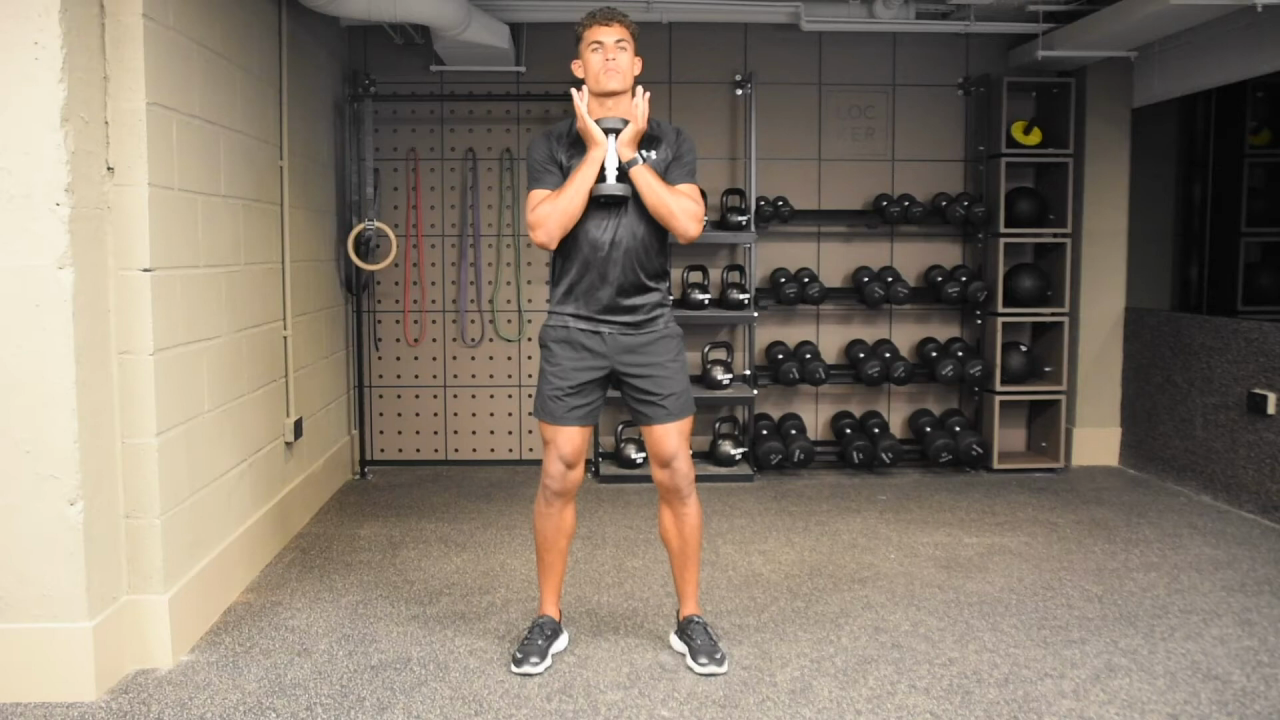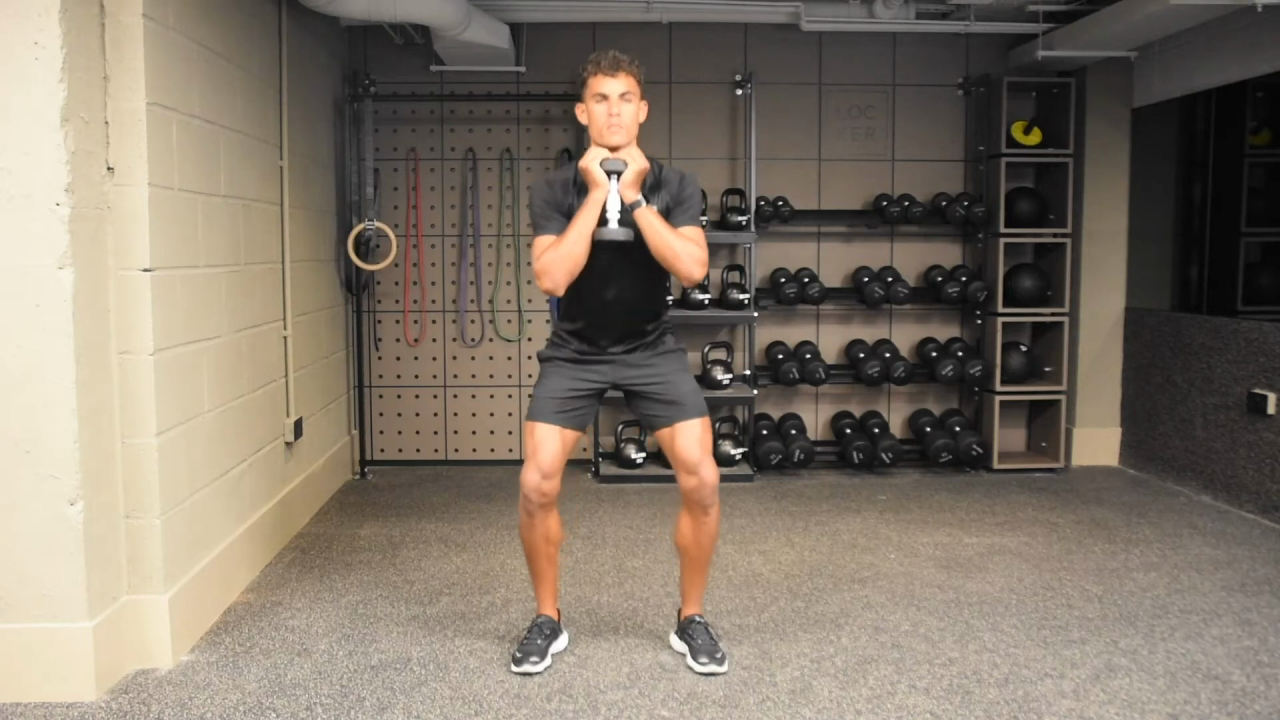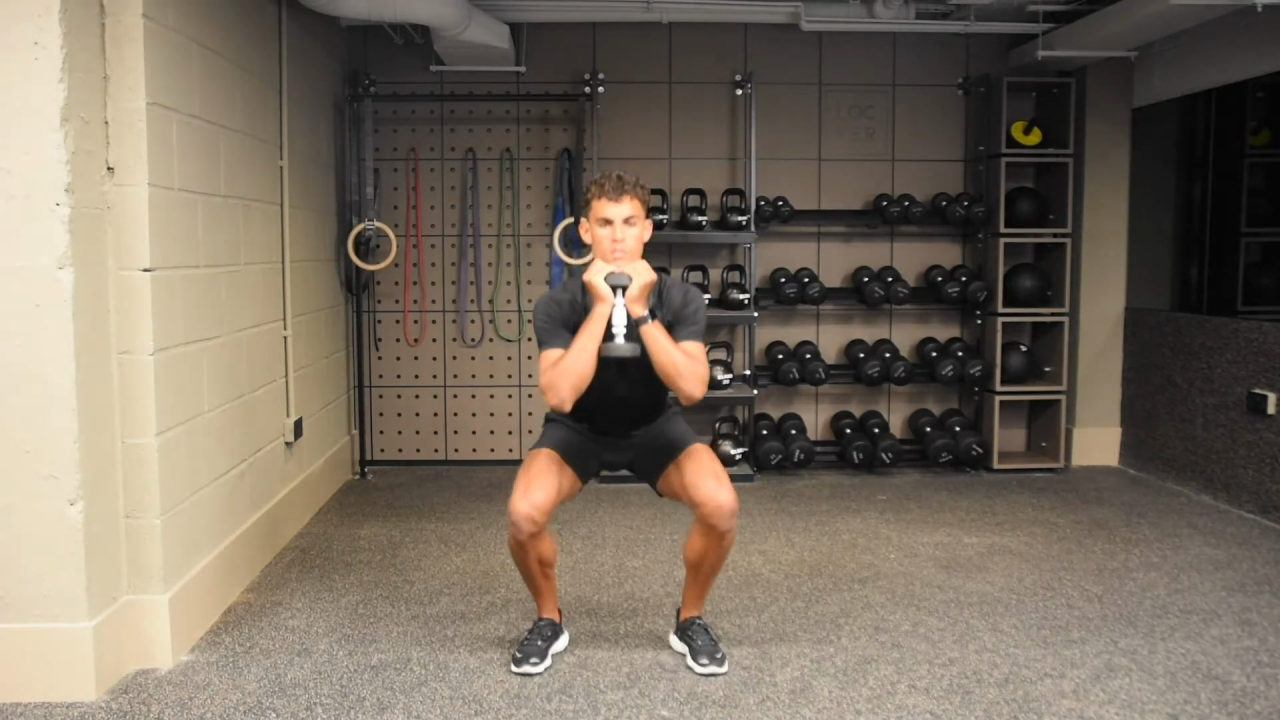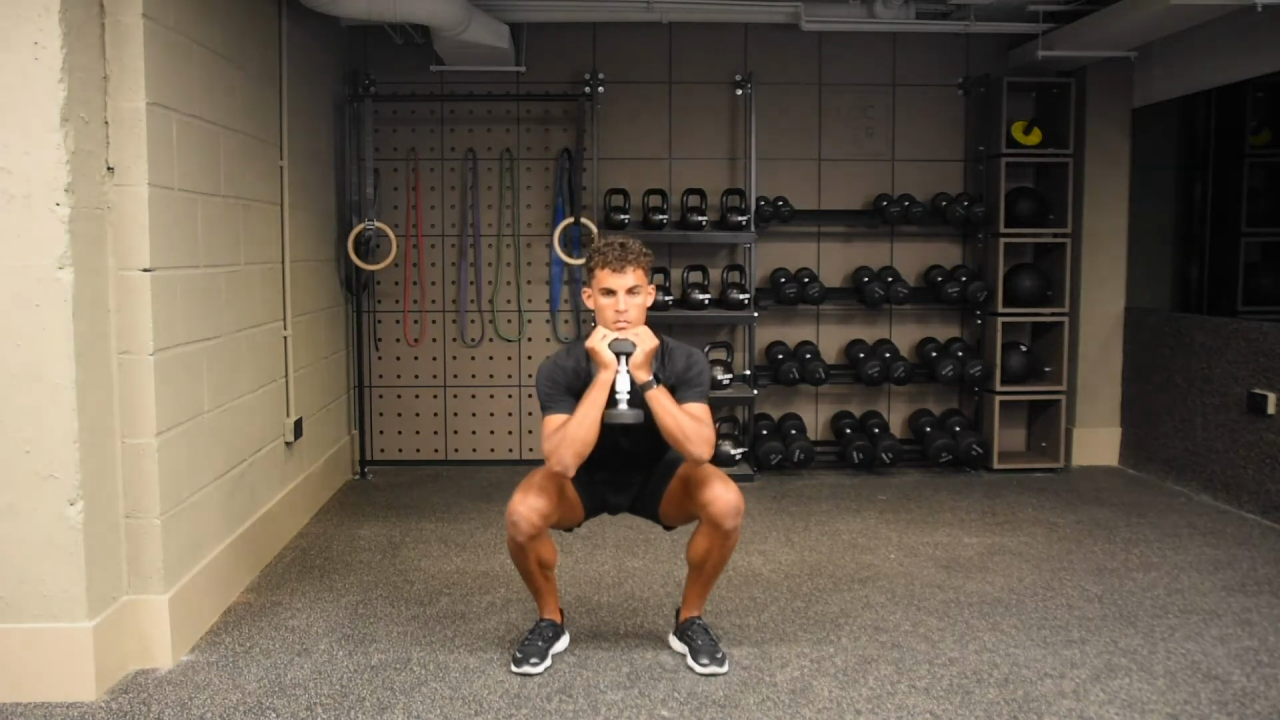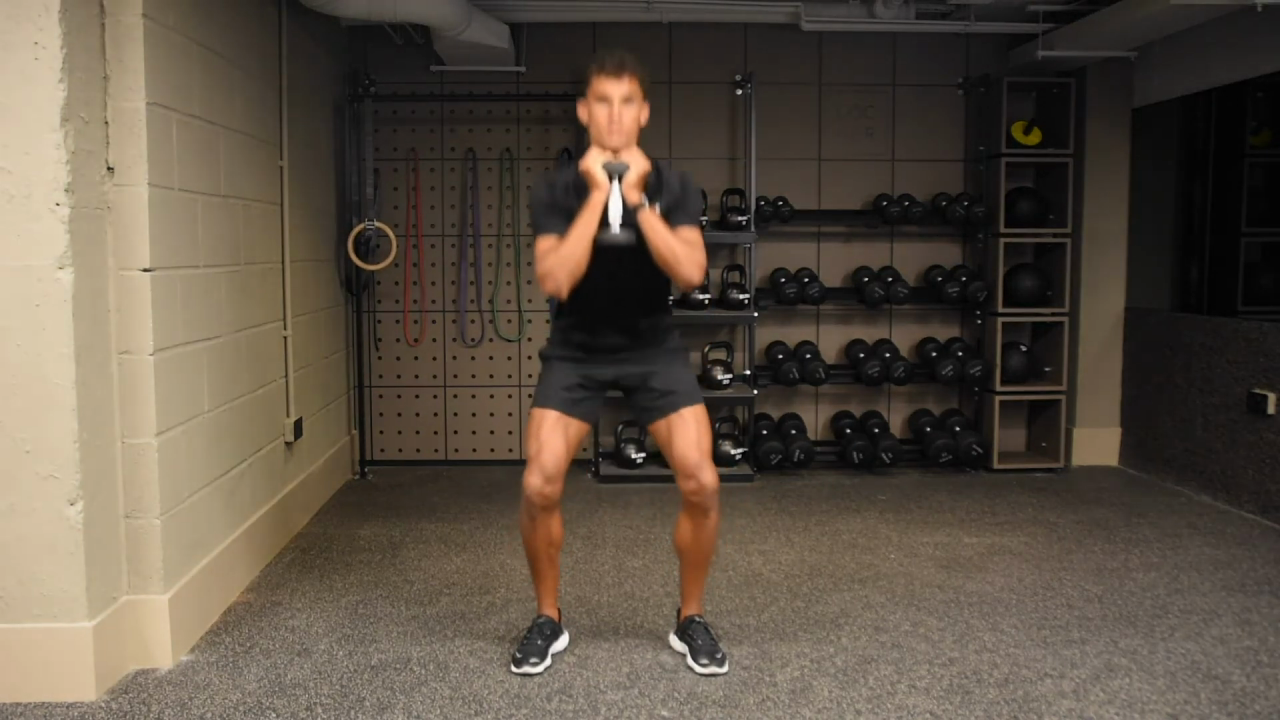
dt=1s
person 1, frame 1
left shoulder: (669, 141)
right shoulder: (553, 144)
left elbow: (689, 224)
right elbow: (543, 231)
left wrist: (629, 155)
right wrist: (594, 152)
left hip: (650, 329)
right hip: (574, 329)
left knee: (675, 473)
right knee: (560, 475)
left ankle: (689, 620)
right ankle: (548, 620)
person 1, frame 2
left shoulder: (675, 187)
right shoulder: (554, 191)
left elbow: (693, 269)
right elbow: (552, 278)
left wrist: (634, 197)
right wrist: (596, 195)
left hip: (652, 349)
right hip: (575, 351)
left knee: (701, 480)
right knee: (537, 484)
left ankle: (691, 620)
right ankle: (547, 620)
person 1, frame 3
left shoulder: (680, 298)
right shoulder: (559, 304)
left elbow: (693, 388)
right elbow: (558, 397)
left wrist: (640, 312)
right wrist: (601, 308)
left hip: (654, 427)
right hip: (579, 430)
left knee: (721, 505)
right knee: (525, 512)
left ankle: (690, 620)
right ankle: (548, 621)
person 1, frame 4
left shoulder: (683, 361)
right shoulder: (562, 367)
left elbow: (700, 451)
right elbow: (561, 463)
left wrist: (644, 377)
right wrist: (604, 374)
left hip: (656, 472)
right hip: (586, 476)
left knee: (726, 503)
right knee: (523, 514)
left ankle: (689, 621)
right ankle: (550, 621)
person 1, frame 5
left shoulder: (674, 187)
right shoulder: (556, 191)
left elbow: (691, 274)
right elbow: (554, 281)
left wrist: (637, 199)
right wrist: (597, 195)
left hip: (654, 350)
right hip: (576, 352)
left knee: (700, 483)
right knee: (540, 486)
left ankle: (690, 620)
right ankle: (548, 620)
